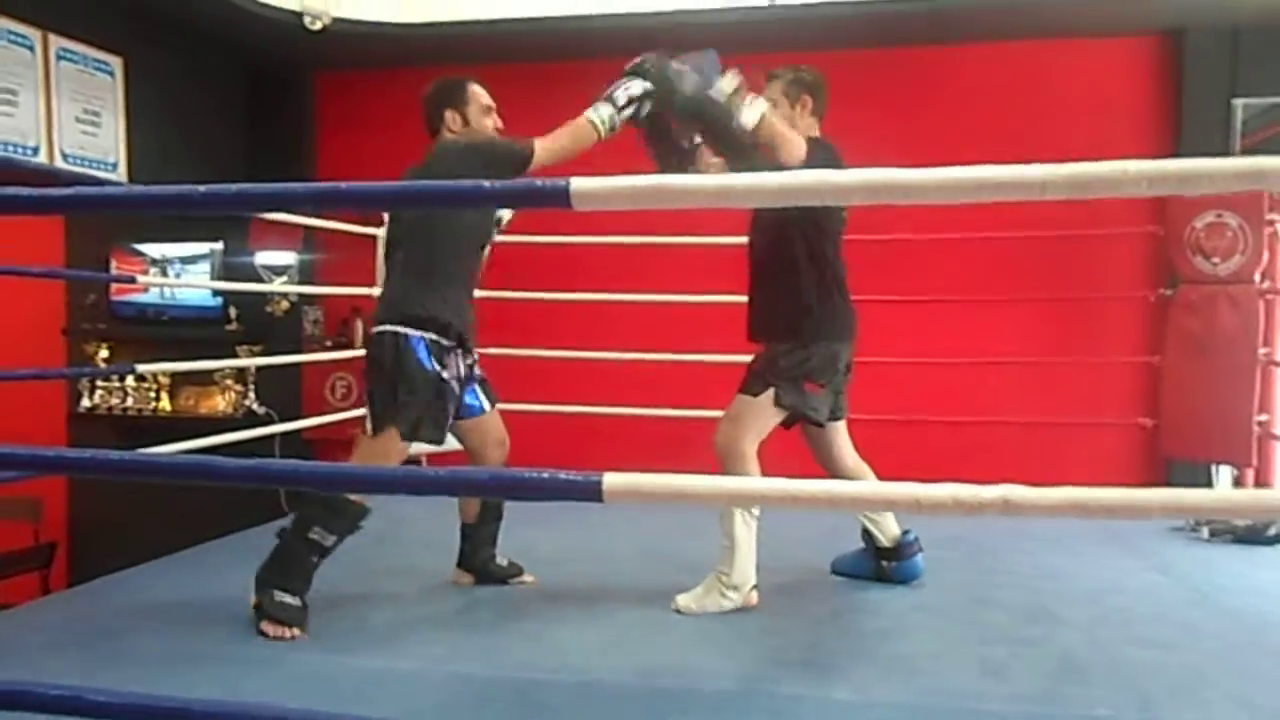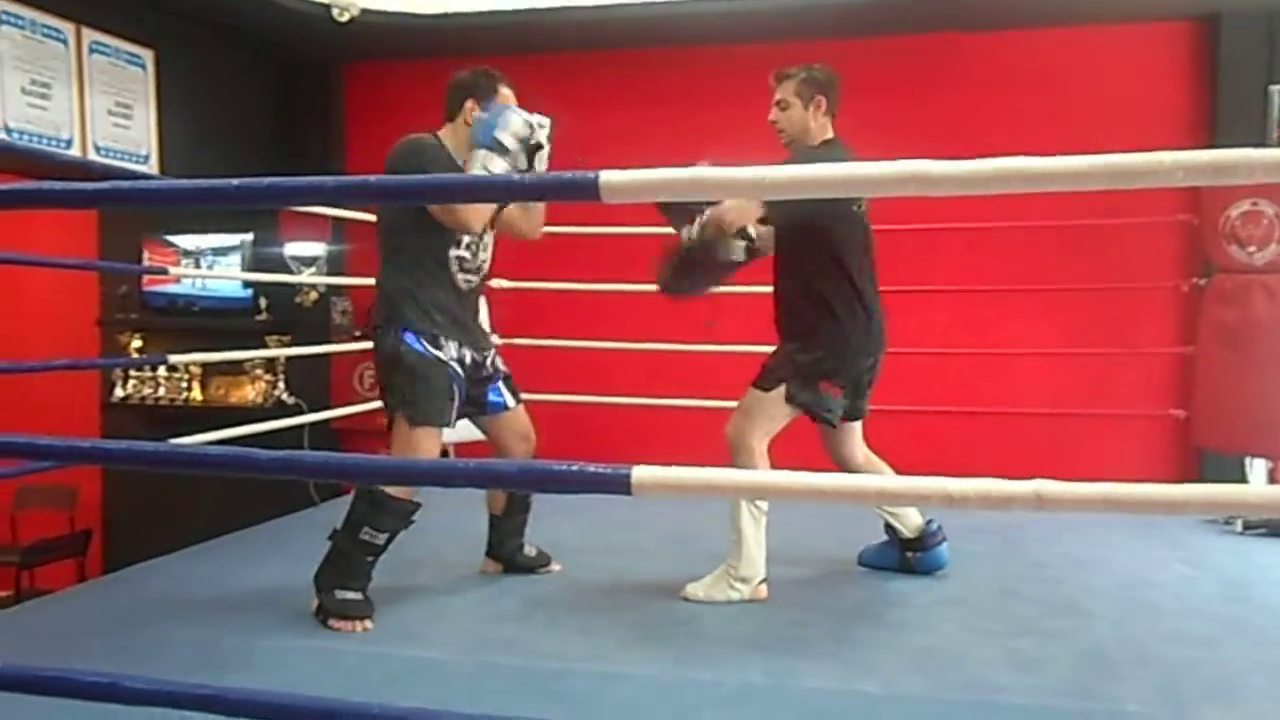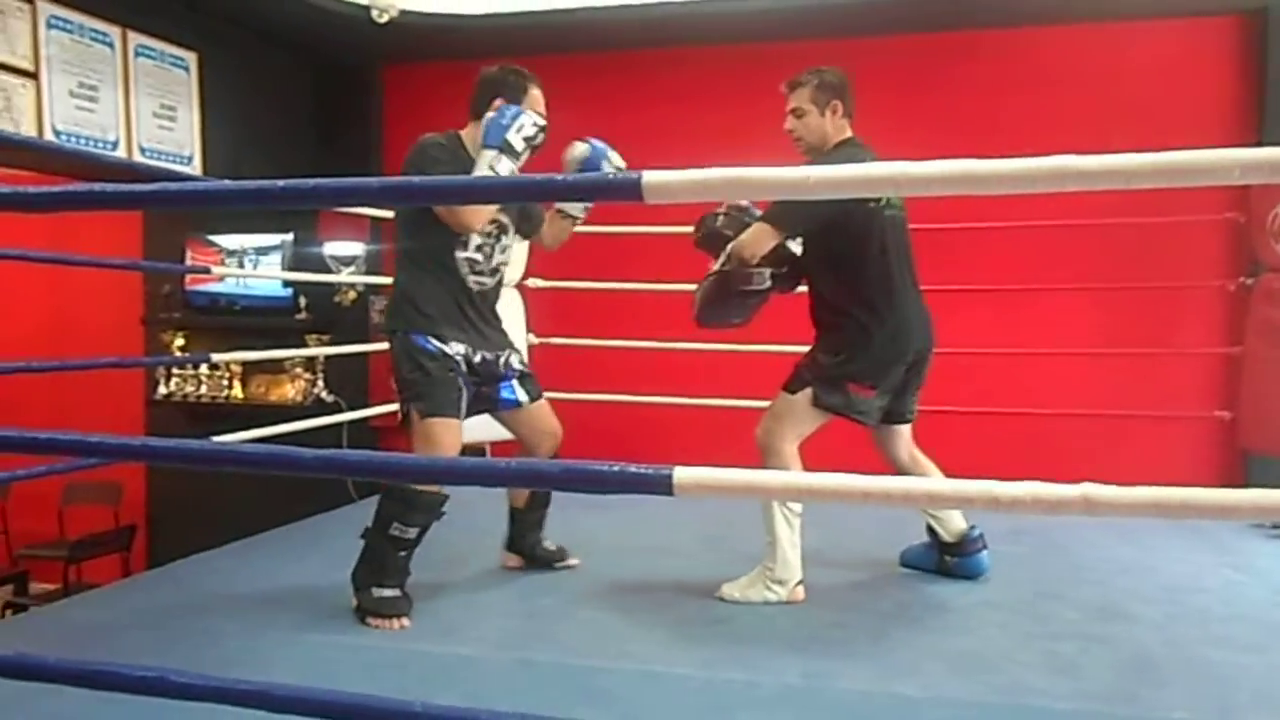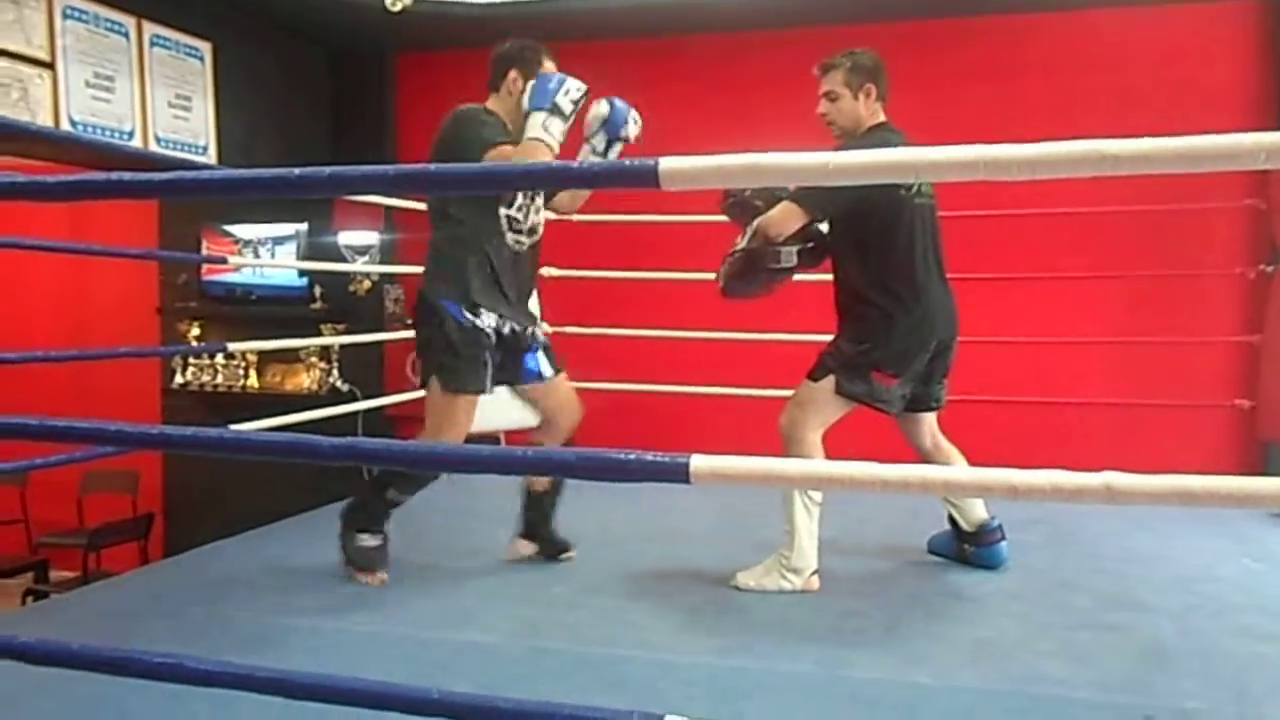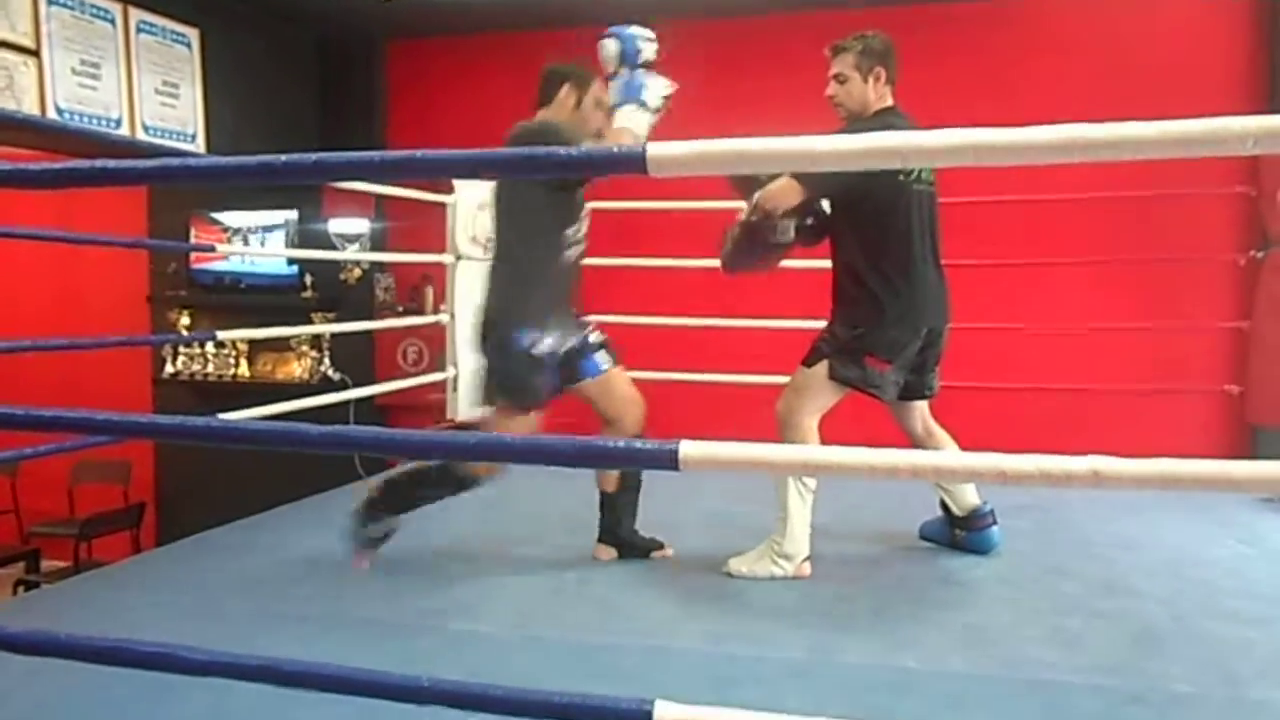
dt=0.3s
person 1, frame 1
left shoulder: (454, 174)
right shoulder: (467, 156)
right elbow: (564, 146)
left wrist: (490, 216)
right wrist: (613, 104)
left hip: (442, 339)
right hip: (413, 338)
left knee: (493, 448)
right knee: (374, 466)
left ankle: (476, 557)
right ankle: (280, 582)
person 1, frame 2
left shoulder: (468, 168)
right shoulder: (416, 154)
left elbow: (527, 228)
right elbow: (469, 218)
left wrist: (530, 160)
right wrist: (497, 151)
left hip: (463, 334)
right hip: (416, 334)
left knee: (519, 441)
right knee: (414, 463)
left ankle: (506, 548)
right ankle: (341, 581)
person 1, frame 3
left shoulder: (506, 174)
right shoulder: (433, 152)
left elbow: (549, 234)
right elbow: (468, 219)
right wrist: (501, 153)
left hip: (485, 334)
right hip: (430, 334)
left knee: (544, 435)
right knee: (436, 457)
left ankle: (524, 541)
right ankle: (377, 579)
person 1, frame 4
left shoulder: (517, 137)
right shoulder: (468, 123)
left elbow: (563, 200)
left wrist: (601, 145)
right wrist: (550, 116)
left hip: (509, 308)
right hip: (462, 305)
left knee: (564, 414)
right knee: (446, 436)
left ankle: (535, 529)
right ankle: (364, 524)
person 1, frame 5
left shoulder: (543, 133)
right shoulder: (539, 133)
right elbow: (618, 153)
left wrist: (633, 79)
right wrist: (635, 105)
left hip: (557, 320)
right hip: (523, 325)
left knee: (629, 412)
left ankle: (618, 535)
right ankle: (381, 509)
person 2, frame 1
left shoulder: (818, 161)
right shoulder: (783, 169)
left elbow: (790, 151)
right elbow: (717, 170)
left wrist: (734, 99)
right wrist: (690, 129)
left hip: (811, 334)
right hip: (813, 333)
left knee: (734, 439)
right knee: (833, 448)
left ankle: (735, 582)
right ankle: (896, 548)
person 2, frame 2
left shoulder: (818, 167)
right shoulder: (830, 168)
left elbow: (733, 216)
right elbow: (772, 234)
left wrist: (704, 223)
right wrist: (743, 237)
left hip: (828, 336)
right hip: (851, 332)
left knee: (745, 434)
right knee: (846, 448)
left ankle: (746, 574)
right ankle: (920, 538)
person 2, frame 3
left shoulder: (828, 173)
right shoulder: (870, 168)
left elbow: (751, 247)
left wrist: (724, 261)
right wrist: (781, 260)
left hip: (864, 339)
right hip: (907, 333)
left knee: (775, 436)
right knee: (897, 447)
left ankle: (782, 577)
right ankle: (962, 544)
person 2, frame 4
left shoulder: (860, 158)
right shoulder: (904, 154)
left elbow: (779, 225)
left wrist: (752, 234)
right wrist: (808, 240)
left hip: (888, 327)
right hip: (932, 321)
left knee: (799, 425)
right knee: (923, 432)
left ankle: (798, 566)
right ankle: (982, 535)
person 2, frame 5
left shoulder: (864, 139)
right shoulder: (910, 138)
left elbow: (778, 199)
left wrist: (751, 214)
right wrist: (808, 216)
left hip: (880, 313)
right hip: (923, 308)
left knee: (795, 411)
right knee: (916, 419)
left ankle: (788, 552)
right ankle: (974, 519)
